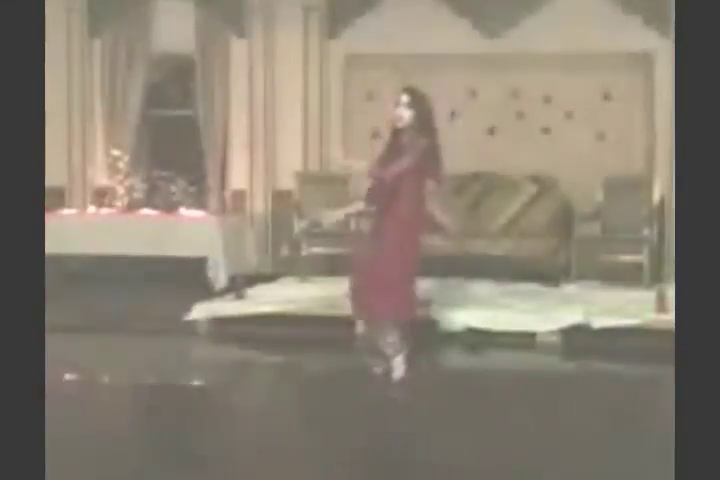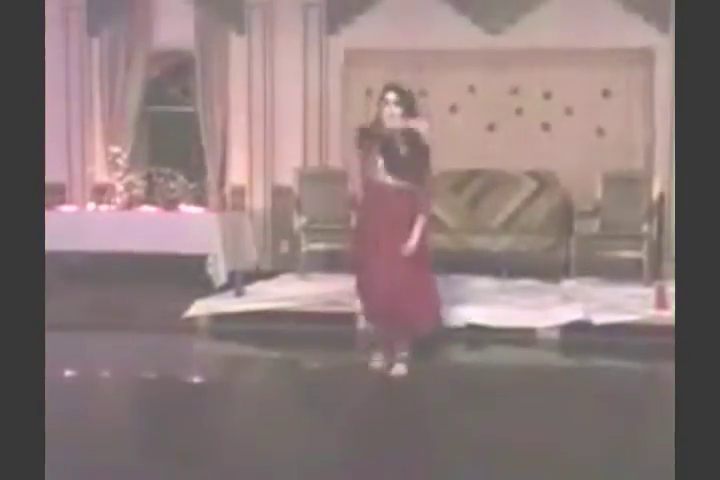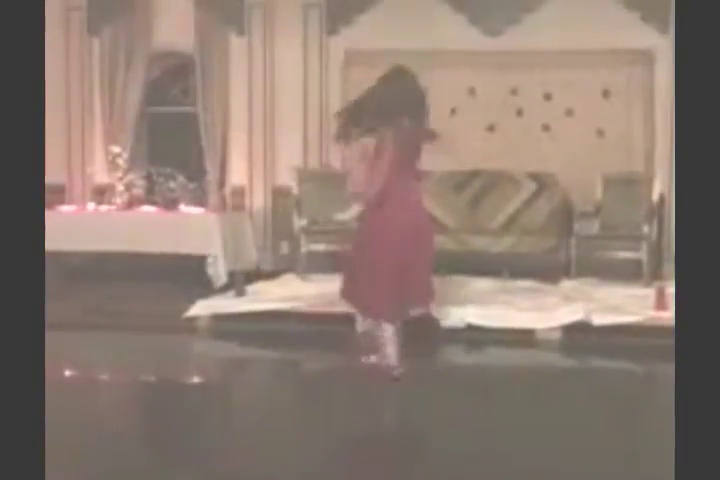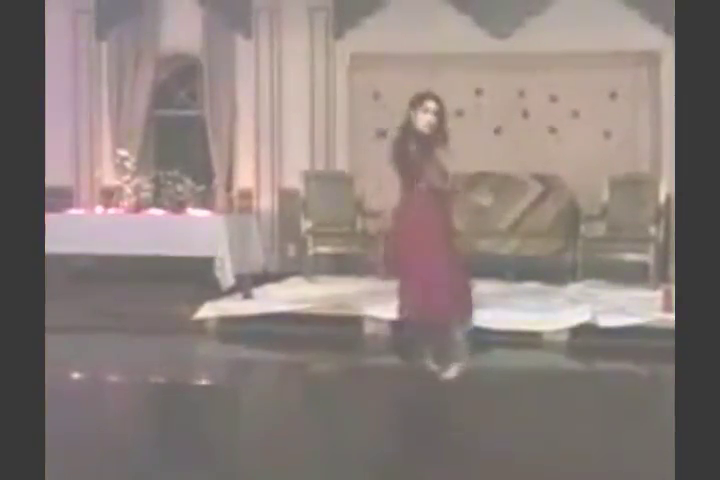
dt=1s
person 1, frame 1
left shoulder: (421, 144)
right shoulder: (396, 143)
left elbow: (390, 175)
right elbow: (380, 185)
right wrist: (348, 209)
left hip: (402, 221)
right hip: (384, 218)
left knee: (385, 286)
right knee: (370, 285)
left ankle: (395, 353)
right ankle: (387, 352)
person 1, frame 2
left shoulder: (419, 148)
right shoulder: (370, 137)
left elbow: (423, 193)
right elbow: (369, 134)
left wrist: (417, 232)
right wrist: (408, 127)
left hip: (405, 224)
right hip: (374, 224)
left knee: (406, 291)
right knee: (377, 290)
left ankle: (401, 355)
right ankle: (381, 346)
person 1, frame 3
left shoulder: (388, 131)
right shoulder: (414, 129)
left elbow: (382, 174)
left wrist: (362, 205)
left hip: (387, 213)
right hip: (410, 212)
left knee: (378, 285)
right knee: (399, 287)
left ankle: (390, 358)
right ankle: (382, 350)
person 1, frame 4
left shoulder: (424, 147)
right shoulder: (412, 146)
right elbow: (439, 183)
left hip: (431, 225)
right hip: (417, 226)
left knee: (434, 291)
right knee: (438, 289)
left ankle: (427, 353)
